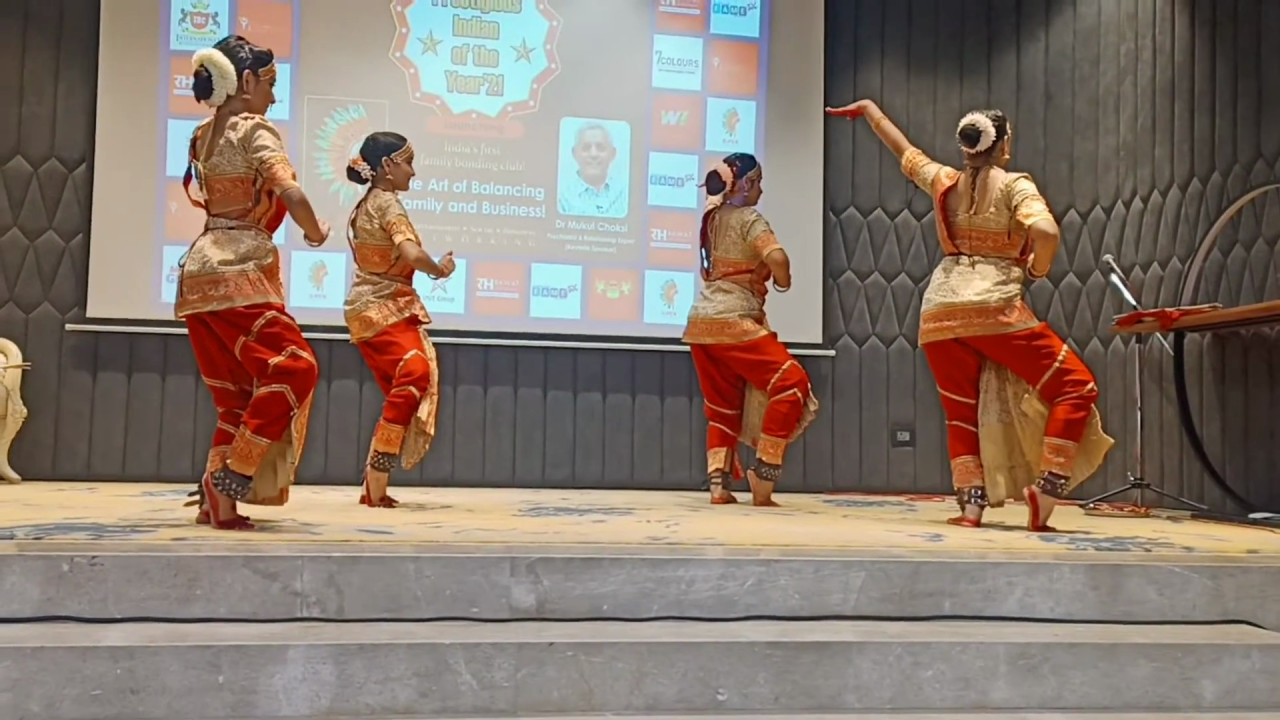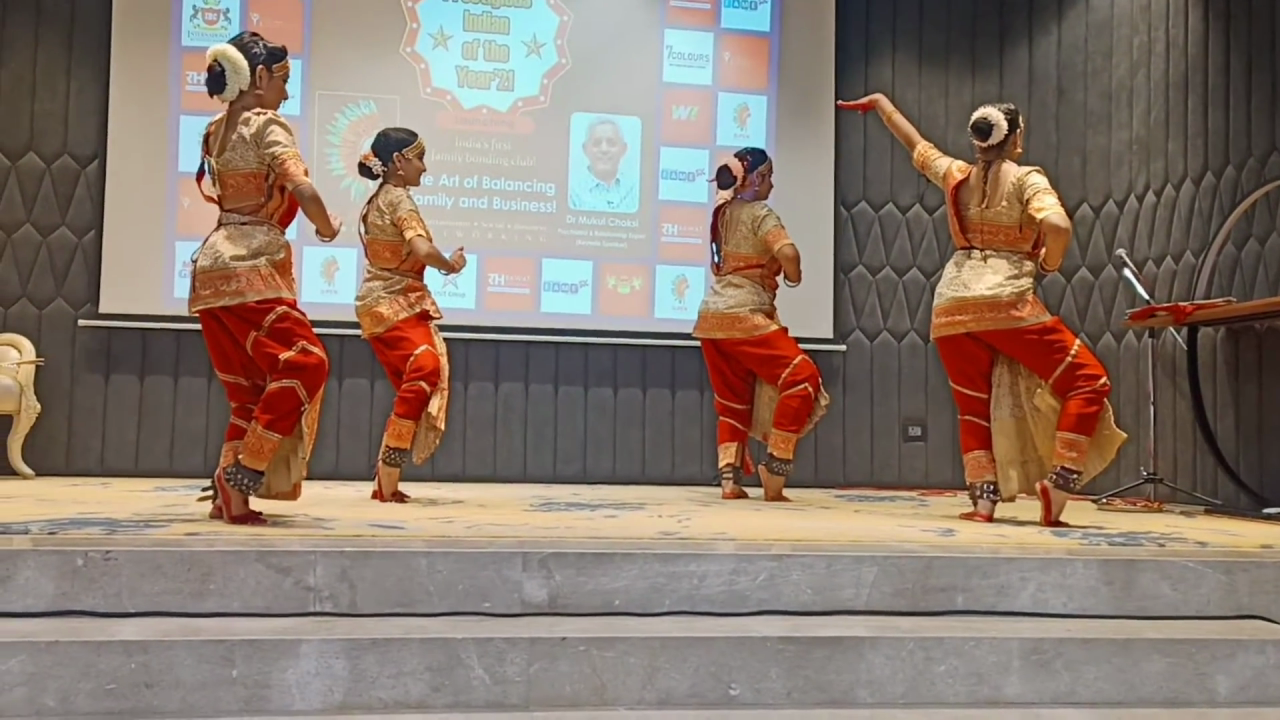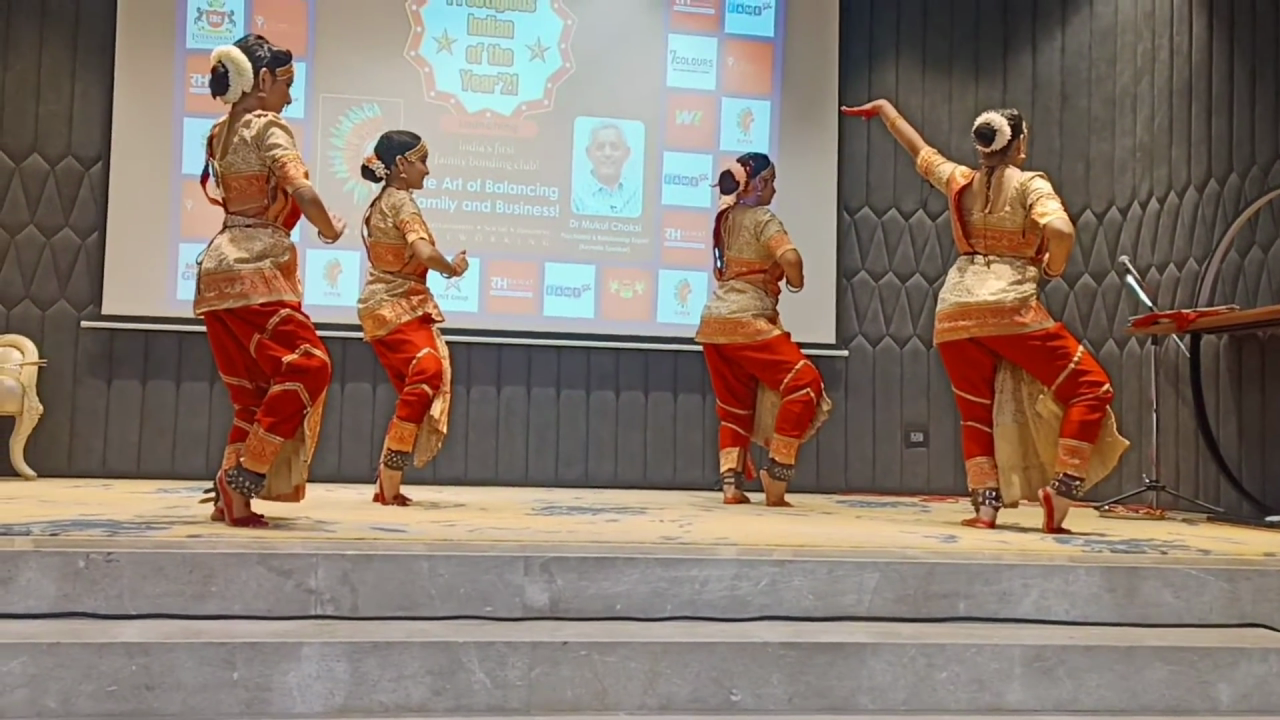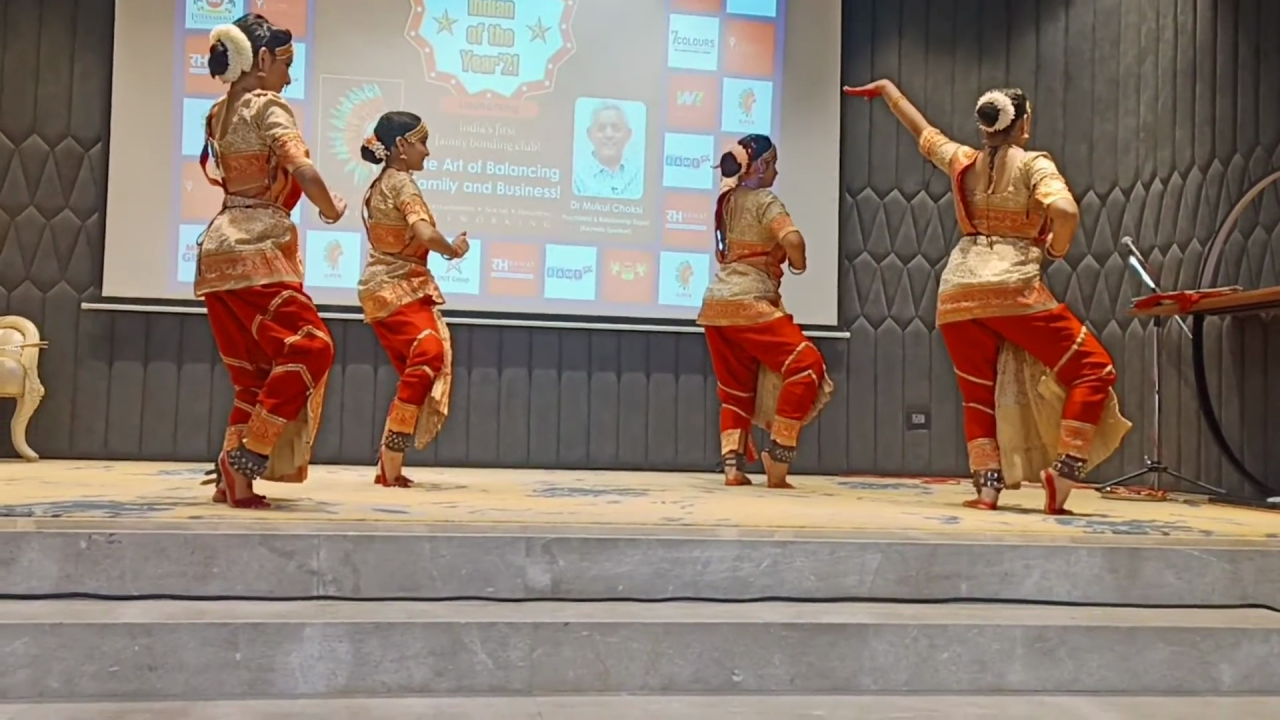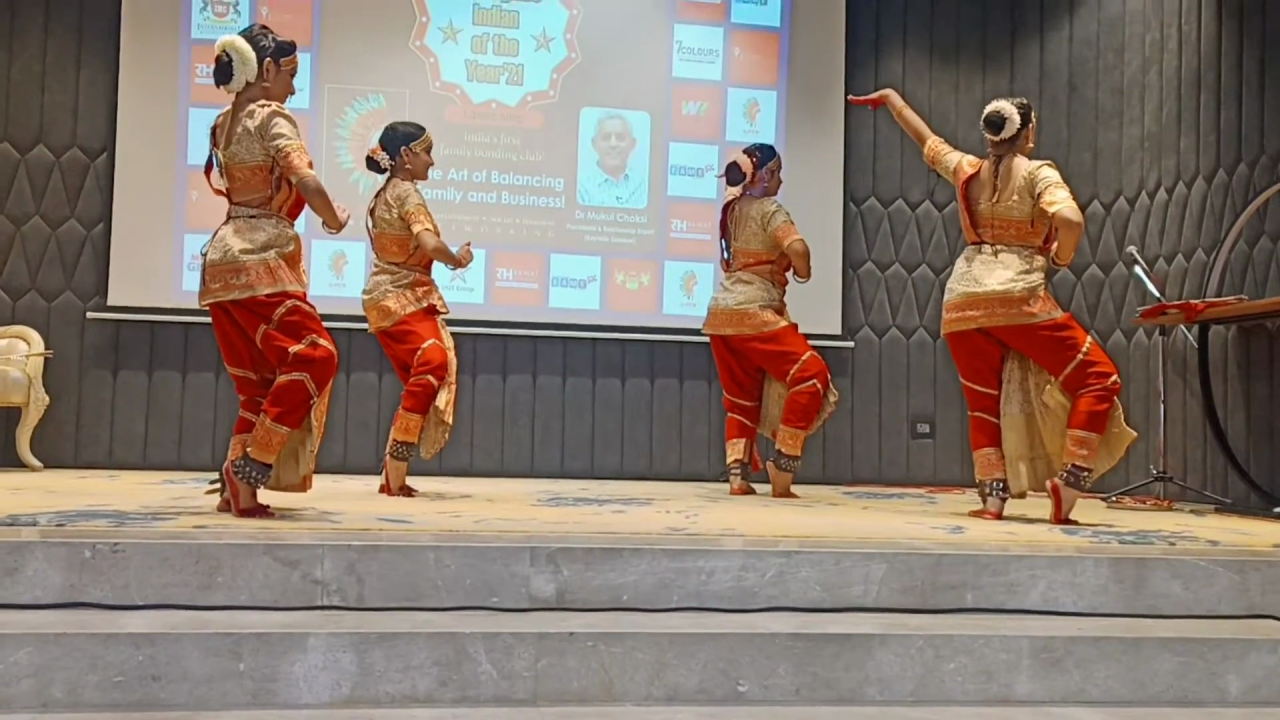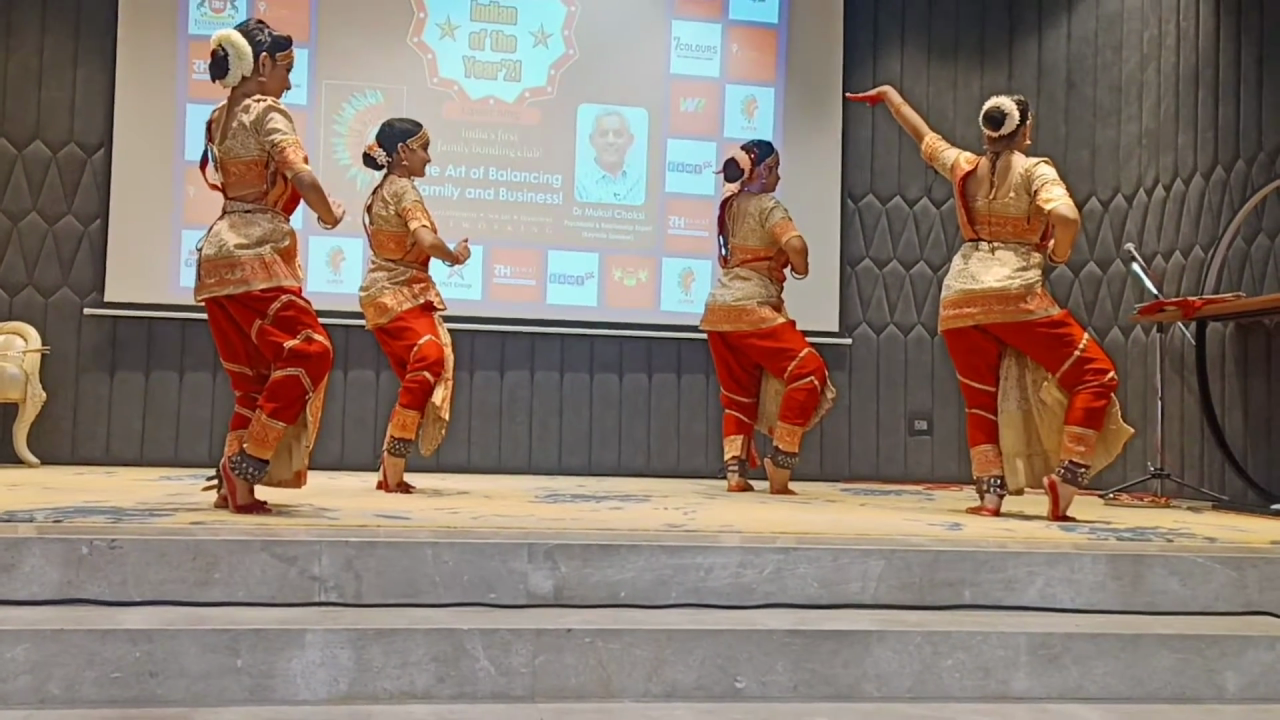
dt=0.3s
person 1, frame 1
left shoulder: (203, 135)
right shoulder: (254, 129)
right elbow: (290, 194)
right wrist: (316, 233)
left hip: (201, 270)
right hip: (238, 271)
left knee: (238, 392)
right knee: (294, 369)
left ankle: (216, 498)
right ankle: (228, 481)
person 1, frame 2
left shoulder: (217, 130)
right shoulder: (267, 124)
right elbow: (303, 189)
right wrist: (327, 227)
left hip: (215, 266)
right hip: (251, 267)
left knee: (251, 388)
right knee: (305, 365)
left ankle: (230, 491)
right ankle: (239, 478)
person 1, frame 3
left shoulder: (221, 132)
right shoulder: (268, 126)
right elbow: (302, 191)
right wrist: (330, 229)
left hip: (219, 269)
right hip: (255, 270)
left knee: (254, 390)
right knee: (307, 367)
left ankle: (230, 494)
right ankle: (241, 480)
person 1, frame 4
left shoulder: (220, 112)
right shoulder: (268, 106)
right elbow: (303, 170)
right wrist: (331, 209)
left hip: (220, 249)
right hip: (256, 251)
left knee: (255, 371)
right knee: (310, 348)
left ankle: (233, 478)
right ankle: (243, 461)
person 1, frame 5
left shoulder: (224, 123)
right shoulder: (272, 117)
right elbow: (305, 181)
right wrist: (334, 219)
left hip: (225, 260)
right hip: (260, 261)
left knee: (260, 380)
right knee: (314, 357)
left ankle: (238, 485)
right ankle: (247, 471)
person 1, frame 6
left shoulder: (221, 117)
right shoulder: (267, 112)
right elbow: (301, 176)
right wrist: (330, 216)
left hip: (220, 254)
right hip: (256, 256)
left knee: (255, 376)
right knee: (310, 353)
left ankle: (235, 482)
right ankle: (245, 466)
person 2, frame 1
left shoulder: (943, 181)
right shoulder: (1014, 185)
left elbow: (902, 148)
right elbow: (1046, 232)
left wrist: (868, 107)
right wrist: (1037, 269)
left hip: (940, 310)
right hip: (995, 307)
left knee: (961, 412)
right knee: (1076, 388)
left ankle: (971, 505)
right ankle: (1046, 487)
person 2, frame 2
left shoulder: (954, 175)
right shoulder: (1026, 179)
left elbow: (914, 142)
right elbow: (1058, 226)
left wrist: (880, 101)
right wrist: (1049, 262)
left hip: (951, 307)
right hip: (1006, 303)
left knee: (974, 406)
right knee: (1088, 382)
left ankle: (983, 500)
right ankle: (1059, 482)
person 2, frame 3
left shoulder: (958, 180)
right shoulder: (1030, 184)
left elbow: (917, 147)
right elbow: (1061, 231)
left wrist: (883, 107)
right wrist: (1053, 268)
left hip: (955, 311)
right hip: (1010, 308)
left knee: (976, 412)
right knee: (1091, 389)
left ankle: (985, 507)
right ankle: (1061, 488)
person 2, frame 4
left shoulder: (961, 161)
right shoulder: (1034, 164)
left elbow: (920, 128)
right elbow: (1065, 211)
left wrist: (886, 87)
right wrist: (1056, 248)
left hip: (957, 293)
right hip: (1013, 289)
left knee: (978, 394)
right knee: (1093, 370)
left ankle: (987, 488)
right ankle: (1063, 470)
person 2, frame 5
left shoulder: (965, 169)
right shoulder: (1038, 173)
left elbow: (924, 137)
right elbow: (1070, 219)
left wrist: (890, 96)
right wrist: (1061, 258)
left hip: (962, 303)
right hip: (1019, 298)
left knee: (984, 402)
right knee: (1098, 380)
left ankle: (992, 498)
right ankle: (1068, 480)
person 2, frame 6
left shoulder: (962, 166)
right shoulder: (1035, 170)
left elbow: (921, 133)
right elbow: (1067, 216)
left wrist: (888, 93)
right wrist: (1058, 255)
left hip: (959, 298)
right hip: (1016, 294)
left knee: (981, 400)
right knee: (1096, 376)
left ankle: (990, 494)
right ankle: (1067, 476)
person 3, frame 1
left shoulder: (364, 205)
right shoulder: (388, 203)
right elbow: (413, 255)
right wrist: (440, 270)
left hip: (369, 309)
right hip: (385, 309)
left knee: (403, 387)
right knee: (415, 374)
left ankle: (375, 482)
right ankle: (376, 480)
person 3, frame 2
left shoulder: (376, 200)
right shoulder: (399, 199)
right elbow: (423, 250)
right wrist: (450, 265)
left hip: (380, 304)
right hip: (395, 305)
left knee: (414, 382)
right knee: (424, 370)
left ankle: (387, 478)
right ankle: (387, 476)
person 3, frame 3
left shoulder: (379, 203)
right shoulder: (402, 202)
left elbow: (401, 257)
right elbow: (426, 253)
right wrist: (453, 269)
left hip: (383, 307)
right hip: (398, 308)
left knee: (417, 384)
right knee: (427, 372)
left ankle: (388, 481)
right ankle: (389, 479)
person 3, frame 4
left shoulder: (379, 185)
right shoulder: (402, 183)
right elbow: (427, 234)
right wrist: (453, 250)
left hip: (384, 289)
right hip: (399, 290)
left knee: (417, 368)
right knee: (428, 354)
left ankle: (390, 463)
right ankle: (391, 461)
person 3, frame 5
left shoulder: (383, 195)
right shoulder: (407, 193)
right elbow: (431, 244)
left wrist: (449, 257)
right wrist: (457, 260)
left hip: (389, 299)
right hip: (402, 299)
left knee: (422, 378)
right knee: (432, 364)
left ankle: (394, 472)
right ankle: (395, 471)
person 3, frame 6
left shoulder: (380, 191)
right shoulder: (404, 189)
right elbow: (428, 241)
left wrist: (448, 253)
right wrist: (454, 256)
left hip: (385, 294)
right hip: (400, 295)
left knee: (420, 372)
right knee: (429, 359)
left ankle: (392, 469)
right ankle: (393, 468)
person 4, frame 1
left shoulder: (713, 218)
right shoulder: (748, 218)
right elbow: (777, 258)
right wrist: (783, 280)
left hip: (701, 320)
right hip: (735, 321)
left knee: (723, 405)
right knee: (791, 384)
left ankle: (719, 485)
right ankle: (763, 478)
person 4, frame 2
left shoulder: (723, 212)
right shoulder: (760, 212)
right elbow: (788, 252)
right wrist: (793, 275)
left hip: (711, 317)
right hip: (745, 316)
left knee: (733, 400)
right knee: (802, 379)
left ankle: (730, 480)
right ankle: (774, 474)
person 4, frame 3
left shoulder: (726, 218)
right shoulder: (762, 218)
right elbow: (790, 258)
right wrist: (796, 281)
left hip: (714, 320)
right hip: (748, 320)
left knee: (735, 405)
right knee: (805, 384)
left ankle: (731, 486)
right ankle: (776, 481)
person 4, frame 4
left shoulder: (728, 200)
right shoulder: (764, 200)
right elbow: (792, 239)
right wrist: (798, 263)
left hip: (717, 303)
right hip: (750, 303)
left knee: (736, 387)
right knee: (807, 366)
left ankle: (733, 467)
right ankle: (777, 462)
person 4, frame 5
left shoulder: (733, 209)
right shoulder: (769, 208)
right elbow: (797, 248)
right wrist: (803, 271)
left hip: (722, 312)
right hip: (754, 312)
left knee: (742, 397)
right knee: (811, 375)
left ankle: (737, 477)
right ankle: (782, 473)
person 4, frame 6
left shoulder: (730, 205)
right shoulder: (767, 205)
right elbow: (795, 244)
right wrist: (801, 268)
left hip: (719, 308)
right hip: (752, 308)
left knee: (739, 393)
right knee: (809, 372)
left ankle: (735, 473)
right ankle: (779, 469)
